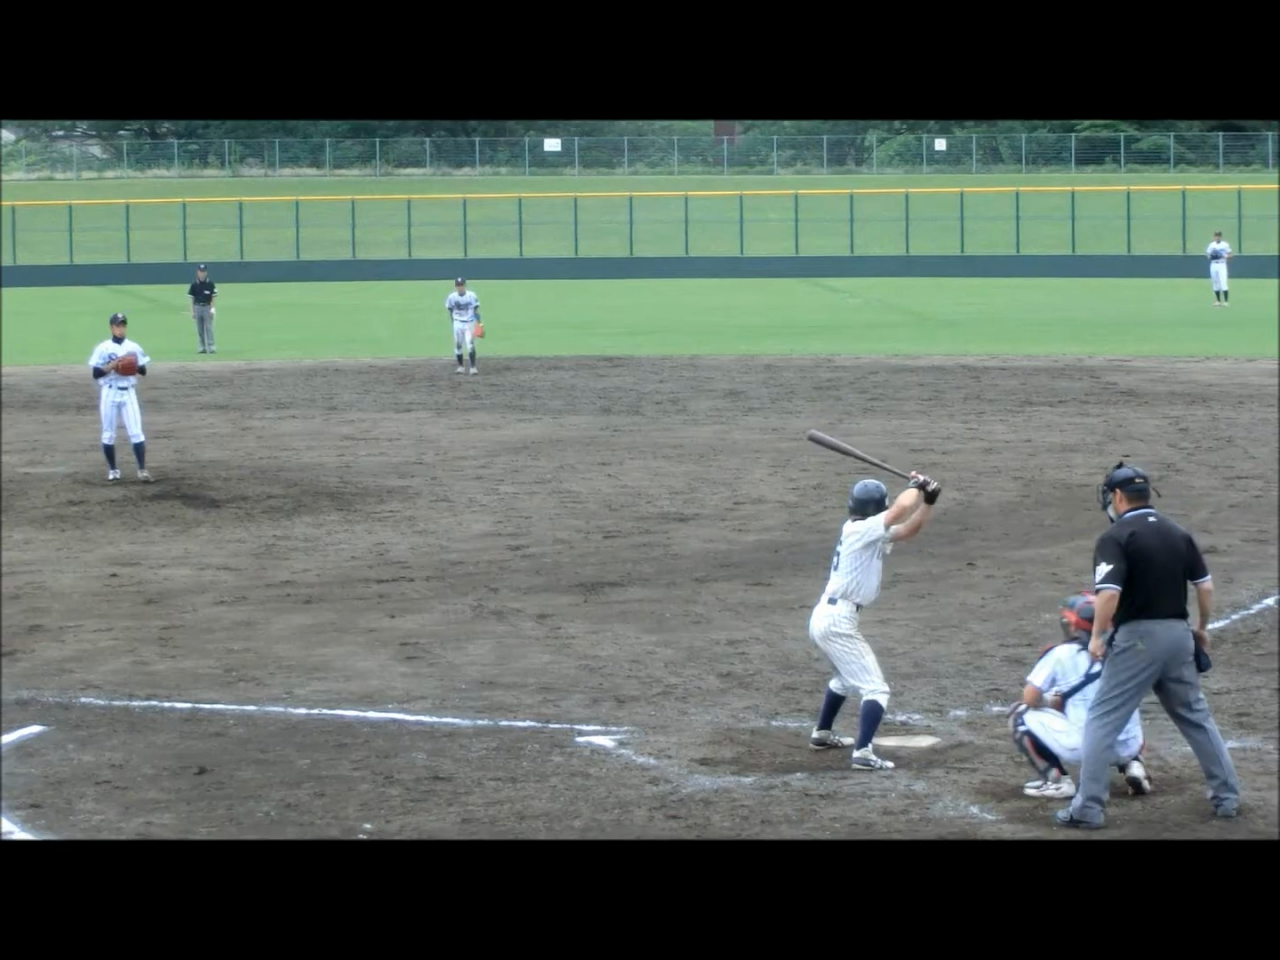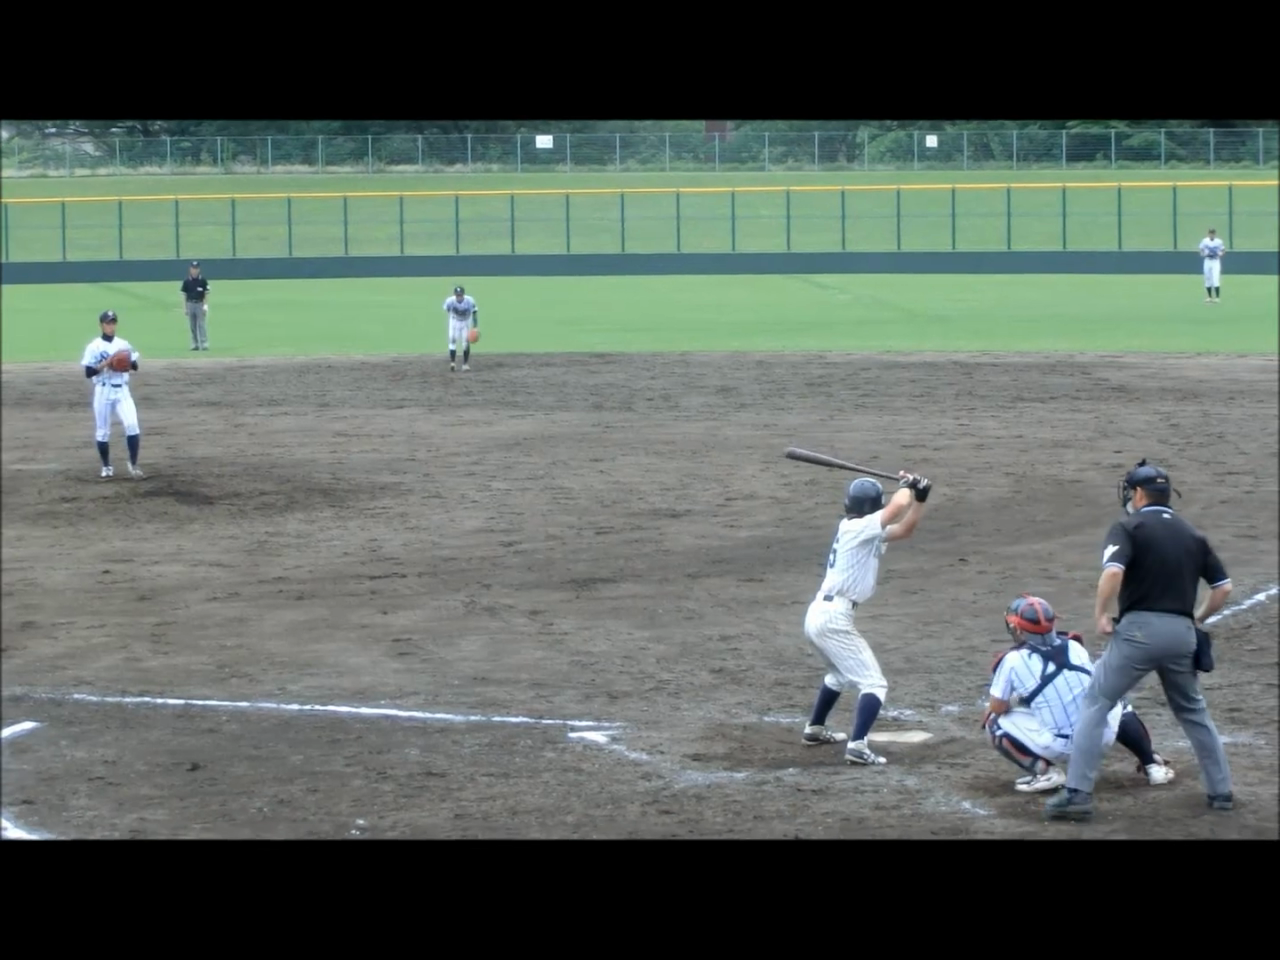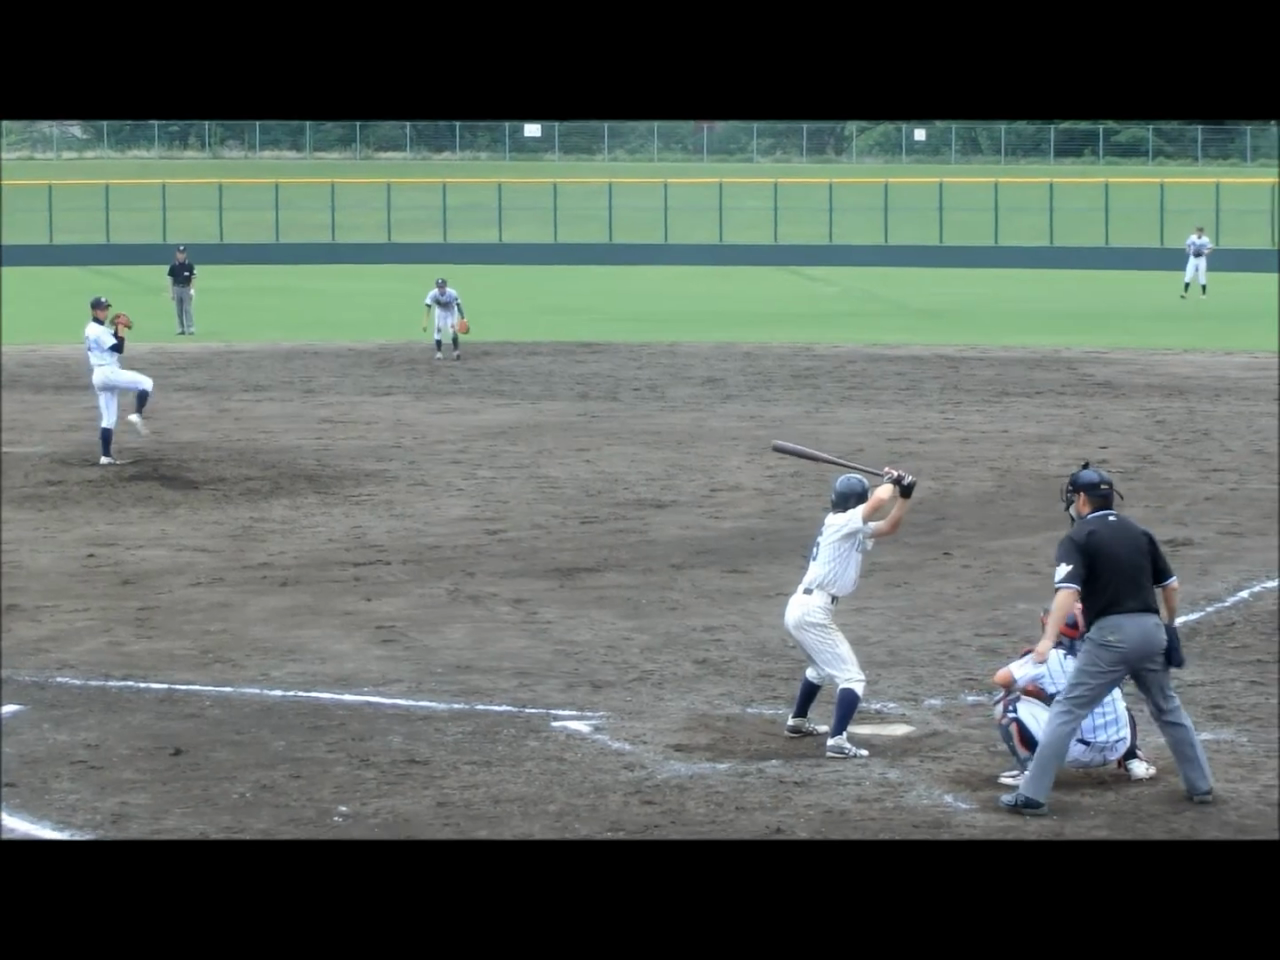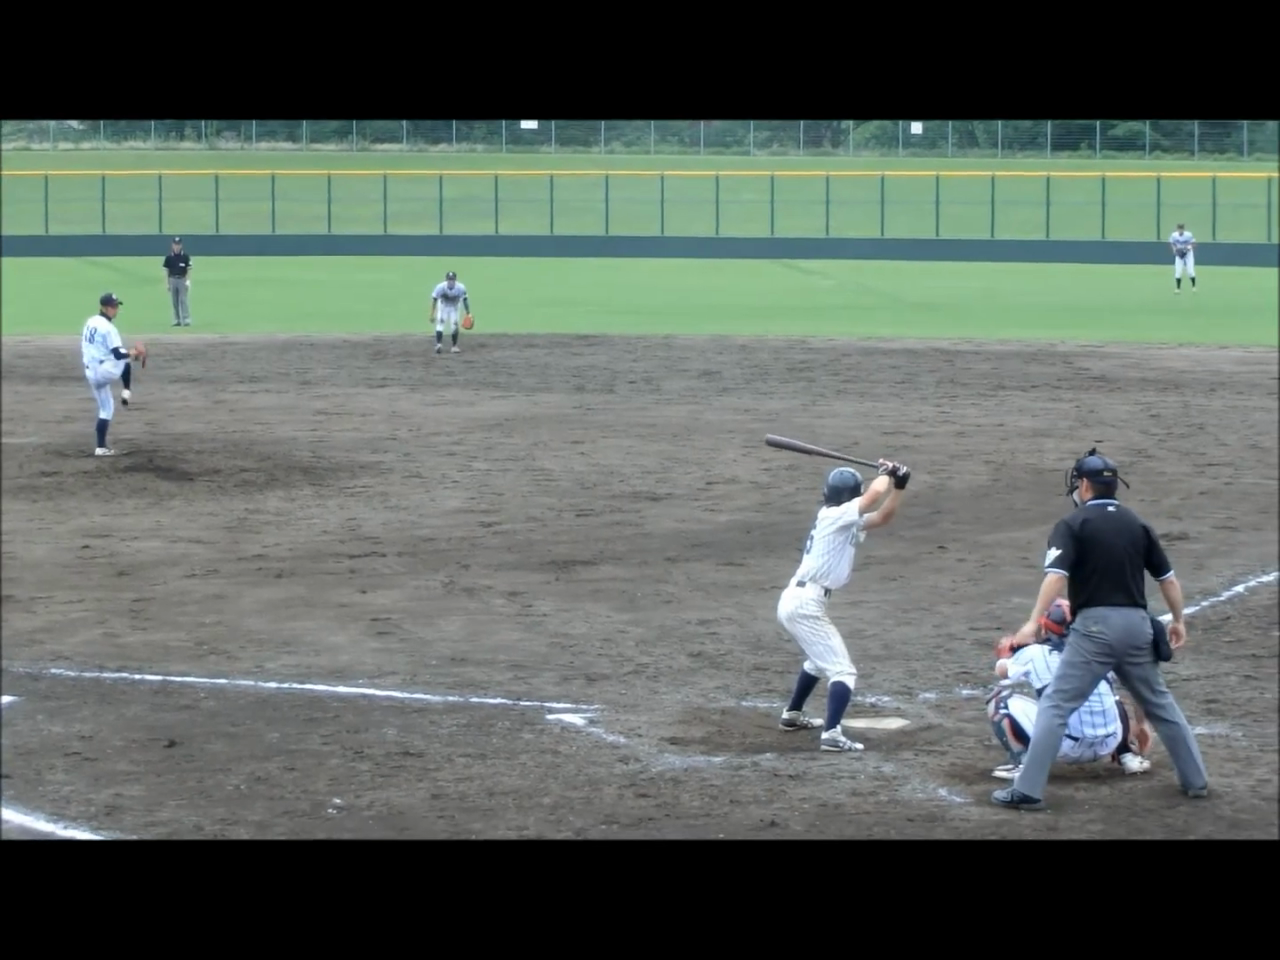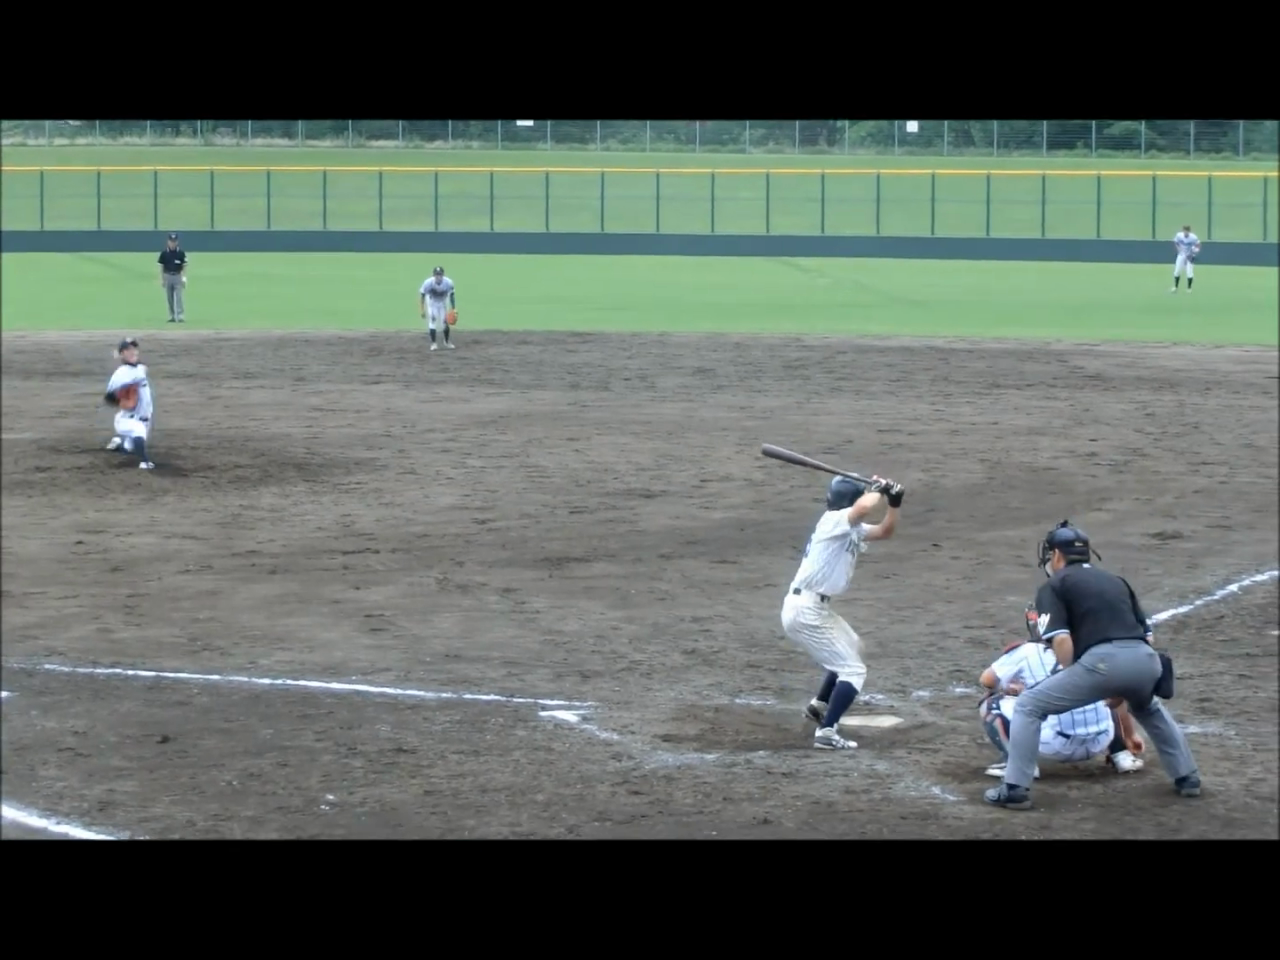
dt=0.7s
person 1, frame 1
left shoulder: (1114, 537)
right shoulder: (1178, 533)
left elbow: (1109, 592)
right elbow: (1205, 585)
left wrist: (1098, 636)
right wrist: (1201, 627)
left hip: (1138, 638)
right hip: (1179, 635)
left knee: (1103, 721)
right knee: (1197, 719)
left ankle: (1087, 809)
right ankle: (1227, 797)
person 1, frame 2
left shoulder: (1128, 527)
right shoulder: (1192, 534)
left elbow: (1112, 572)
right elbow: (1223, 587)
left wrist: (1101, 615)
right wrist: (1198, 618)
left hip: (1139, 630)
right hip: (1182, 633)
left knee: (1095, 705)
right knee: (1193, 712)
left ankle: (1077, 792)
right ankle: (1221, 790)
person 1, frame 3
left shoulder: (1076, 539)
right shoulder: (1141, 533)
left elbow: (1067, 592)
right elbow: (1171, 585)
left wrist: (1048, 638)
right wrist: (1168, 624)
left hip: (1111, 635)
right hip: (1151, 631)
left knee: (1067, 711)
right knee: (1168, 709)
left ankle: (1032, 794)
right ankle: (1200, 785)
person 1, frame 4
left shoulder: (1072, 524)
right shoulder: (1139, 525)
left elbow: (1056, 576)
right elbow: (1168, 579)
left wrist: (1033, 621)
right wrist: (1178, 620)
left hip: (1095, 627)
right hip: (1137, 625)
left knee: (1055, 706)
right knee: (1160, 704)
left ankle: (1027, 791)
right ankle: (1195, 780)
person 1, frame 5
left shoulder: (1053, 586)
right shoulder: (1116, 580)
left elbow: (1061, 640)
left wrist: (1071, 682)
left hip: (1103, 661)
right hip: (1146, 661)
left knee: (1028, 705)
right knee: (1148, 708)
left ankle: (1015, 788)
right ankle: (1187, 777)
person 2, frame 1
left shoulder: (868, 532)
right shoulder: (861, 530)
left elbow: (908, 529)
right elbow: (901, 507)
left wrist: (928, 500)
right wrist: (916, 485)
left hip: (826, 617)
right hip: (838, 621)
left knee: (846, 678)
right knee: (875, 688)
left ankle: (822, 733)
right ankle: (863, 753)
person 2, frame 2
left shoulder: (855, 528)
right shoulder: (859, 528)
left elbow: (903, 529)
right elbow: (898, 506)
left wrist: (920, 498)
right wrist: (906, 485)
left hip: (820, 615)
right hip: (834, 618)
left knee: (840, 674)
right knee: (874, 683)
left ankle: (814, 729)
right ankle: (858, 744)
person 2, frame 3
left shoulder: (854, 529)
right shoulder: (841, 523)
left elbow: (889, 527)
right elbow: (878, 500)
left wrist: (904, 495)
right wrist: (890, 481)
left hip: (801, 608)
right hip: (812, 612)
left knee: (822, 667)
right knee: (852, 677)
left ankle: (797, 721)
right ankle: (837, 741)
person 2, frame 4
left shoulder: (845, 520)
right shoulder: (836, 516)
left elbow: (882, 517)
right elbow: (875, 493)
left wrist: (899, 485)
right wrist: (886, 472)
left hip: (795, 601)
right hip: (805, 604)
left knee: (820, 659)
right knee: (842, 670)
left ankle: (792, 714)
right ankle: (832, 734)
person 2, frame 5
left shoulder: (850, 526)
right shoulder: (835, 521)
left elbow: (885, 532)
right elbow: (862, 507)
left wrist: (894, 502)
right wrist: (879, 490)
left hip: (811, 606)
right hip: (806, 610)
left knee: (851, 646)
right knee: (853, 670)
left ankle: (820, 703)
right ankle: (826, 732)
